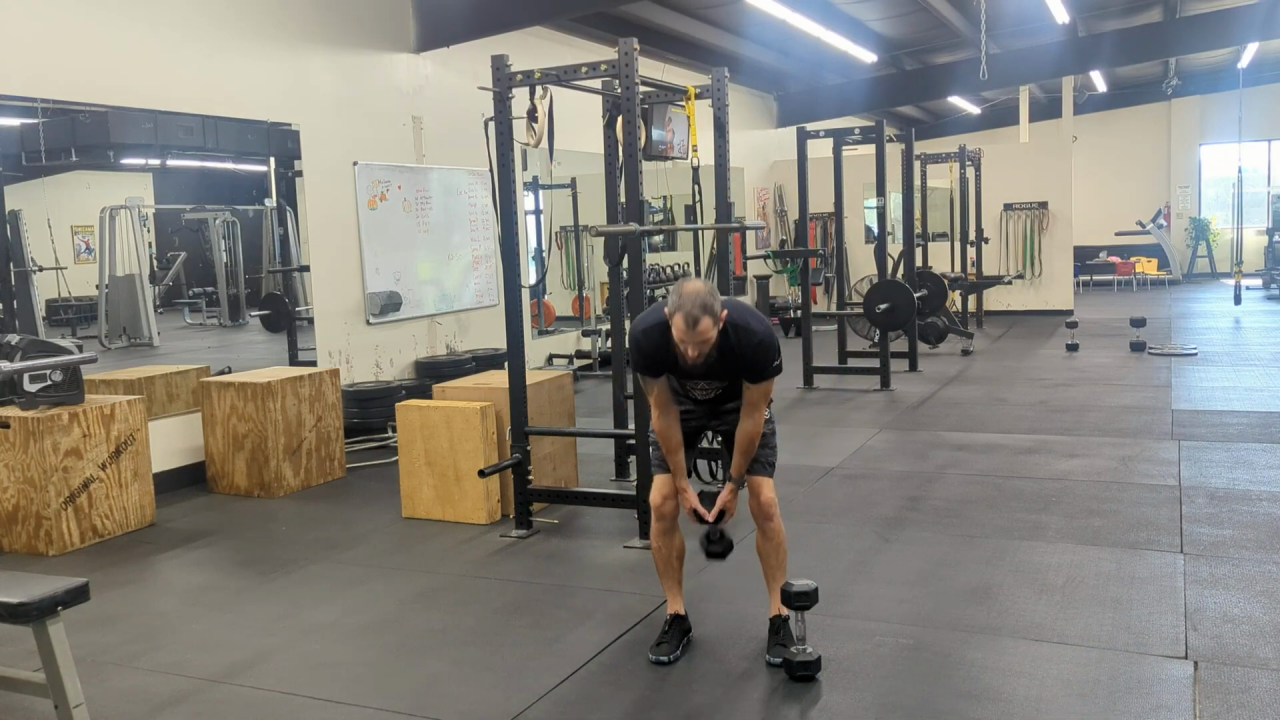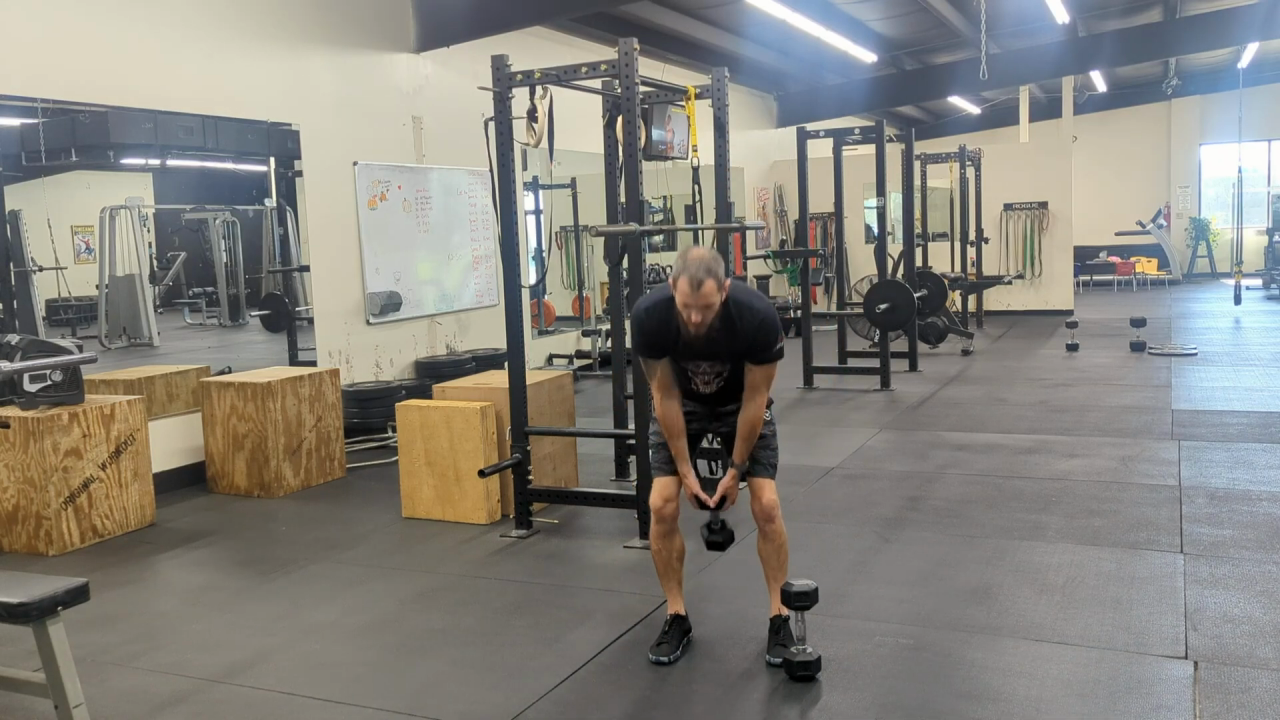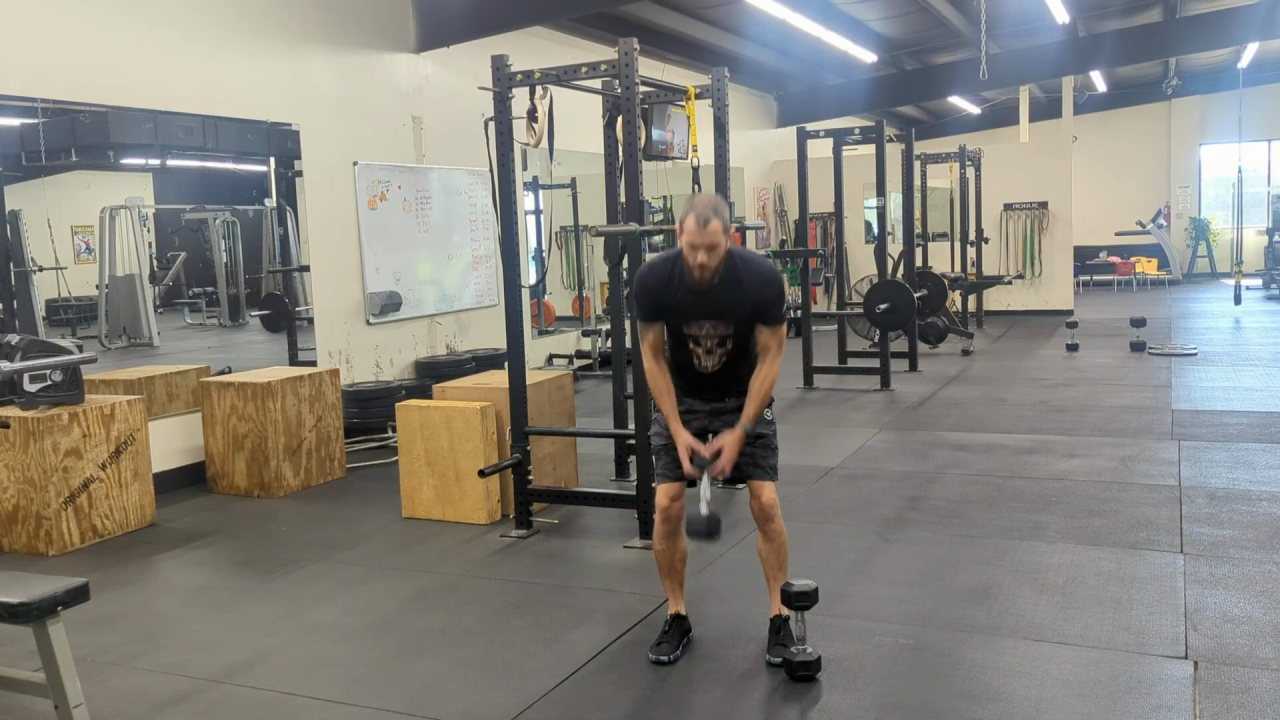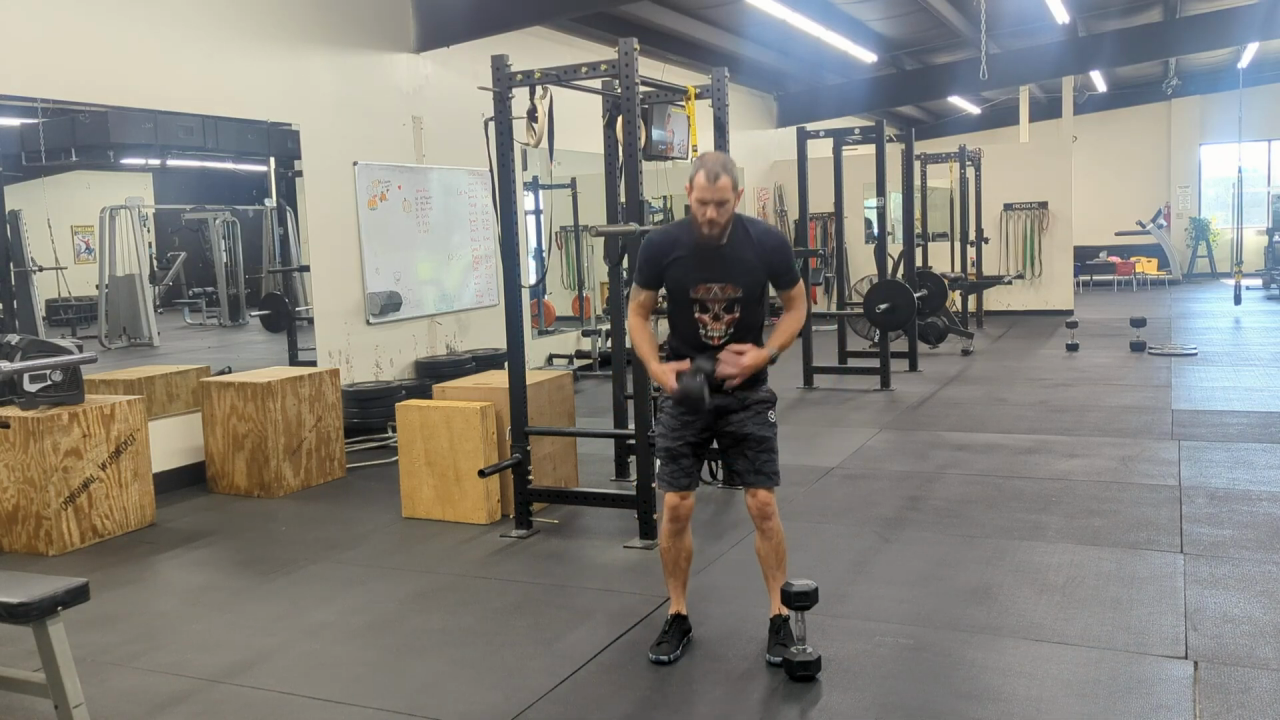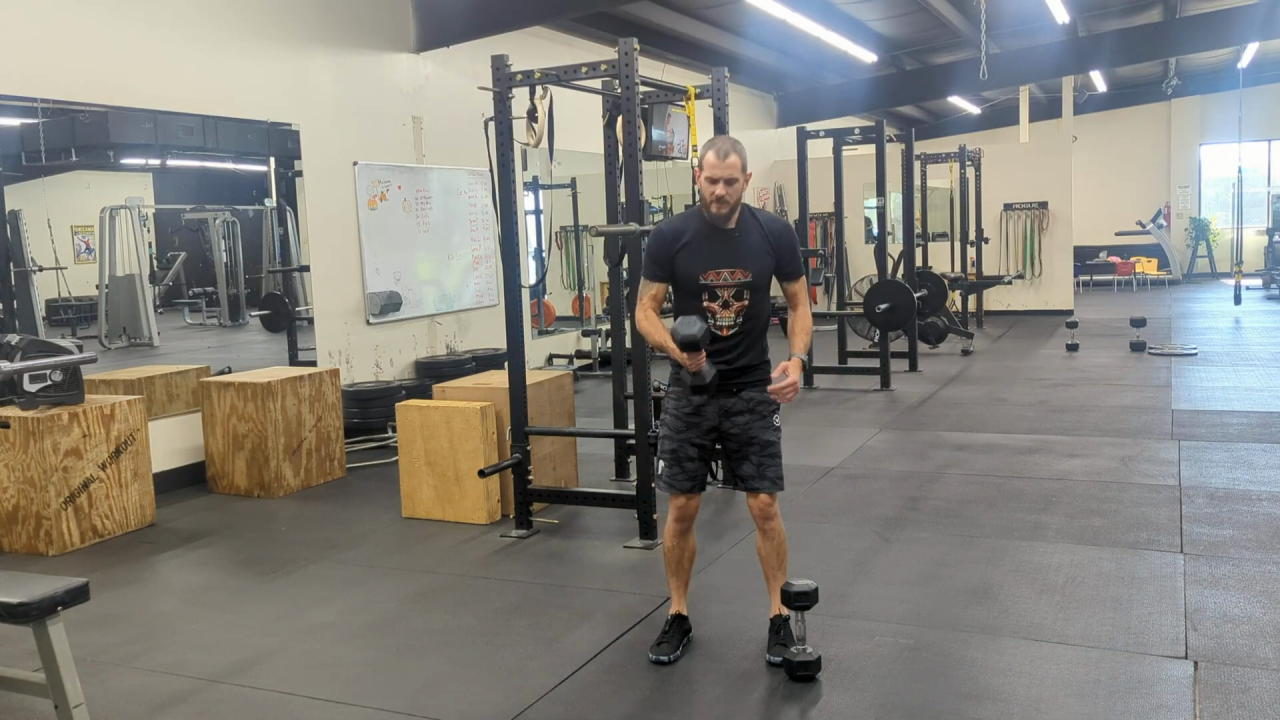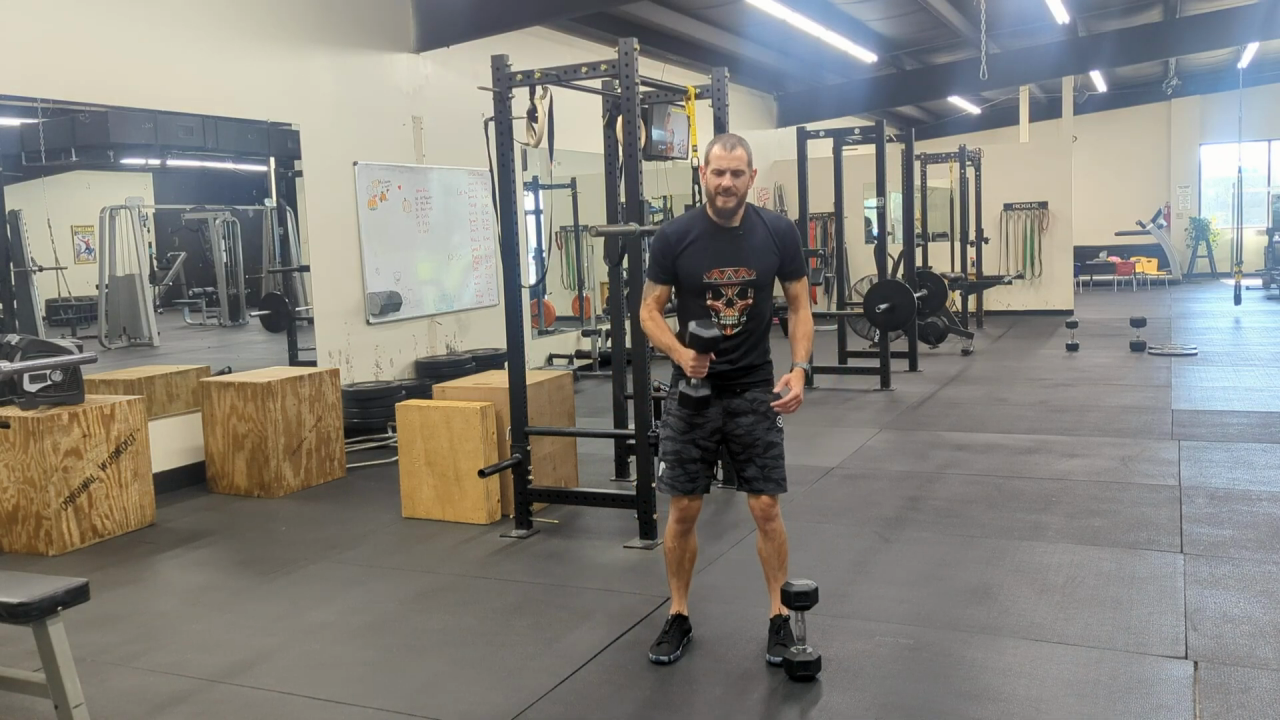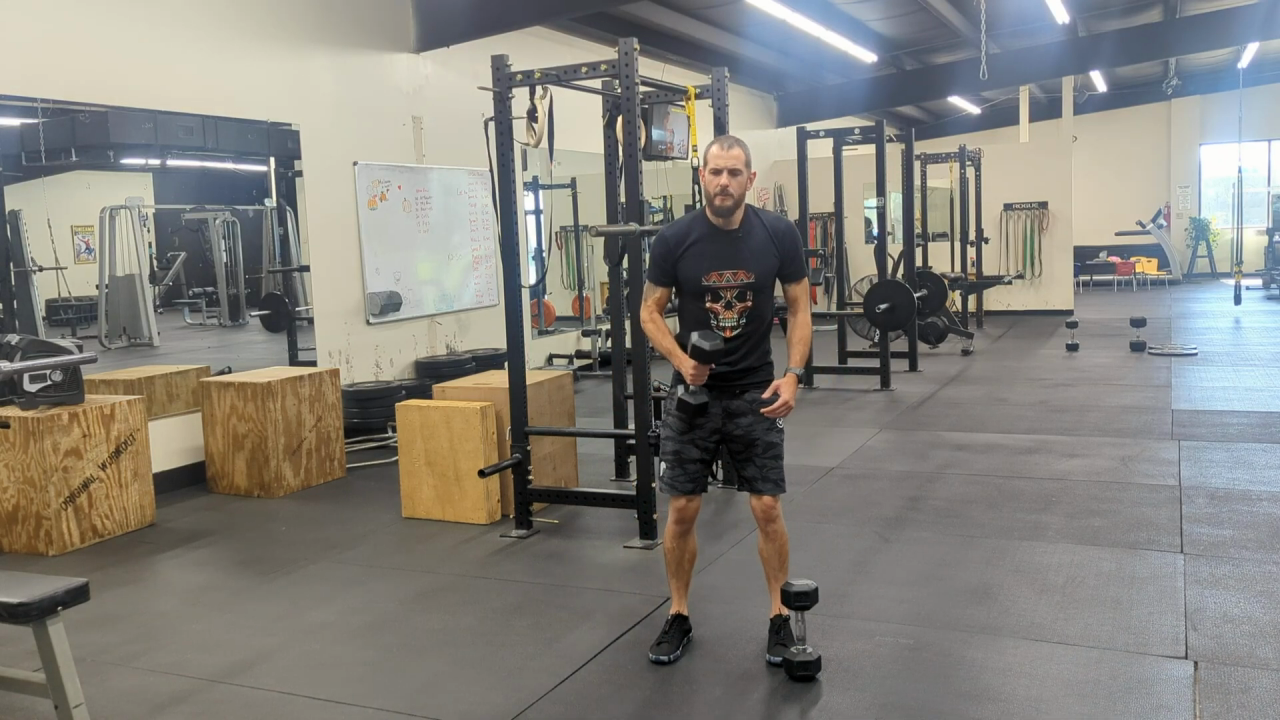
dt=0.2s
person 1, frame 1
left shoulder: (756, 335)
right shoulder: (646, 334)
left elbow: (752, 414)
right elbow: (663, 412)
left wrist: (734, 485)
right wrist: (683, 485)
left hip: (739, 400)
right hip: (681, 402)
left knee: (763, 502)
right knee: (662, 502)
left ankle: (779, 617)
right ankle: (676, 616)
person 1, frame 2
left shoulder: (758, 315)
right shoulder: (648, 315)
left elbow: (754, 399)
right elbow: (665, 395)
left wrist: (736, 471)
right wrist: (685, 470)
left hip: (739, 402)
right hip: (682, 402)
left knee: (765, 505)
right knee: (662, 505)
left ankle: (779, 617)
right ankle: (676, 617)
person 1, frame 3
left shoulder: (761, 276)
right shoulder: (653, 277)
left elbow: (769, 357)
right elbow: (653, 357)
left wrist: (739, 433)
right wrist: (677, 432)
left hip: (742, 398)
right hip: (683, 399)
left knee: (766, 505)
right knee: (667, 506)
left ankle: (779, 617)
right ankle: (677, 617)
person 1, frame 4
left shoulder: (767, 243)
right shoulder: (661, 245)
left elbow: (796, 306)
right elbow: (637, 313)
left wrist: (763, 355)
right wrist: (656, 368)
left hip: (748, 392)
right hip: (683, 391)
left knee: (763, 505)
right knee: (676, 507)
left ankle: (779, 616)
right ankle: (678, 616)
person 1, frame 5
left shoulder: (774, 233)
right shoulder: (670, 236)
left elbow: (799, 302)
right elbow: (645, 309)
left wrist: (797, 360)
right wrist: (675, 349)
left hip: (753, 392)
right hip: (689, 393)
left knee: (765, 507)
right knee: (682, 509)
left ankle: (780, 615)
right ankle: (678, 616)
person 1, frame 6
left shoulder: (778, 232)
right shoulder: (674, 236)
left elbow: (799, 304)
right elbow: (649, 310)
left wrist: (799, 369)
right wrist: (680, 354)
left hip: (755, 392)
left knee: (765, 509)
right knee: (683, 510)
left ankle: (780, 617)
right ankle: (678, 616)
person 1, frame 7
left shoulder: (778, 234)
right shoulder: (674, 239)
left elbow: (799, 308)
right elbow: (650, 312)
left wrist: (793, 374)
right wrist: (681, 362)
left hip: (754, 392)
right hip: (694, 394)
left knee: (767, 508)
right knee: (682, 510)
left ankle: (780, 616)
right ankle: (679, 616)
